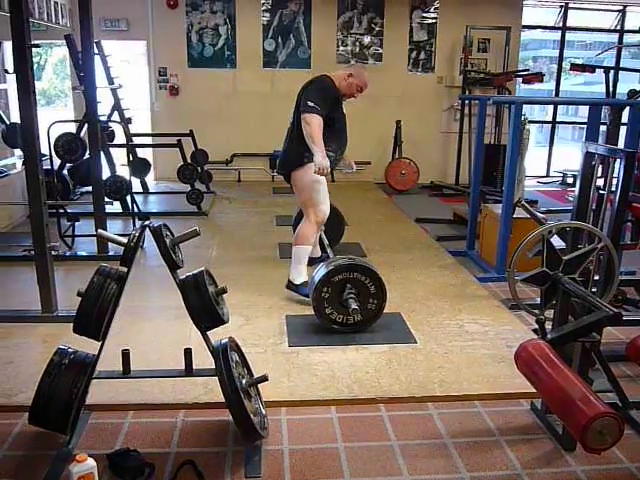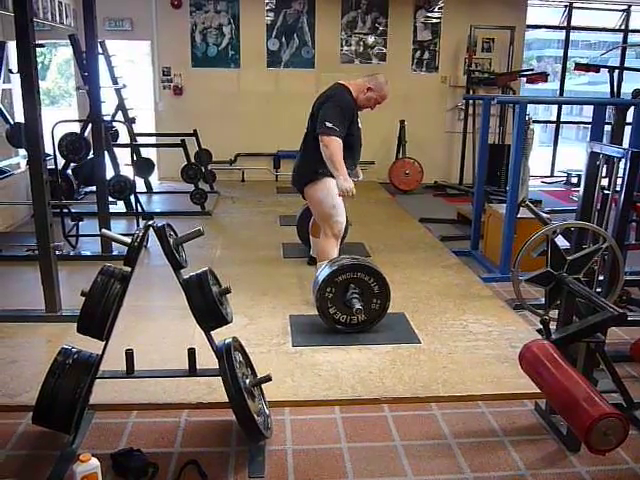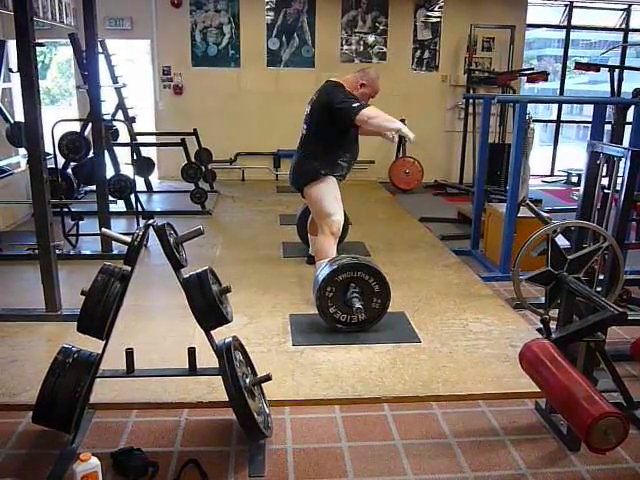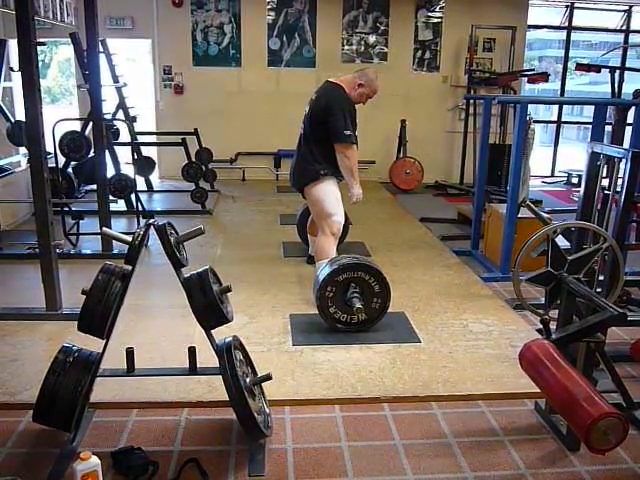
dt=1s
person 1, frame 1
left shoulder: (331, 93)
right shoulder: (322, 87)
right elbow: (310, 118)
left wrist: (342, 157)
right wrist: (319, 153)
left hip: (311, 162)
right hip: (306, 161)
left knee: (319, 208)
right knee: (316, 215)
left ankle: (314, 254)
right ankle: (297, 278)
person 1, frame 2
left shoulder: (344, 98)
right shoulder: (340, 101)
right elbow: (329, 139)
left wrist: (351, 166)
right wrist: (342, 177)
left hip: (320, 171)
right hip: (318, 173)
left knee: (323, 216)
right knee: (334, 227)
left ankle: (316, 255)
person 1, frame 3
left shoulder: (333, 92)
right shoulder: (338, 96)
left elbow: (353, 124)
right elbow: (365, 116)
left wrist: (382, 130)
right wrist: (398, 125)
left hip: (315, 168)
right hip: (317, 172)
left knee: (320, 215)
right knee: (332, 226)
left ankle: (315, 254)
person 1, frame 4
left shoulder: (329, 90)
right shoulder: (340, 102)
right elbow: (345, 148)
right wrist: (354, 184)
left hip: (311, 167)
right hip: (317, 171)
left knee: (320, 215)
right knee: (332, 226)
left ankle: (314, 254)
